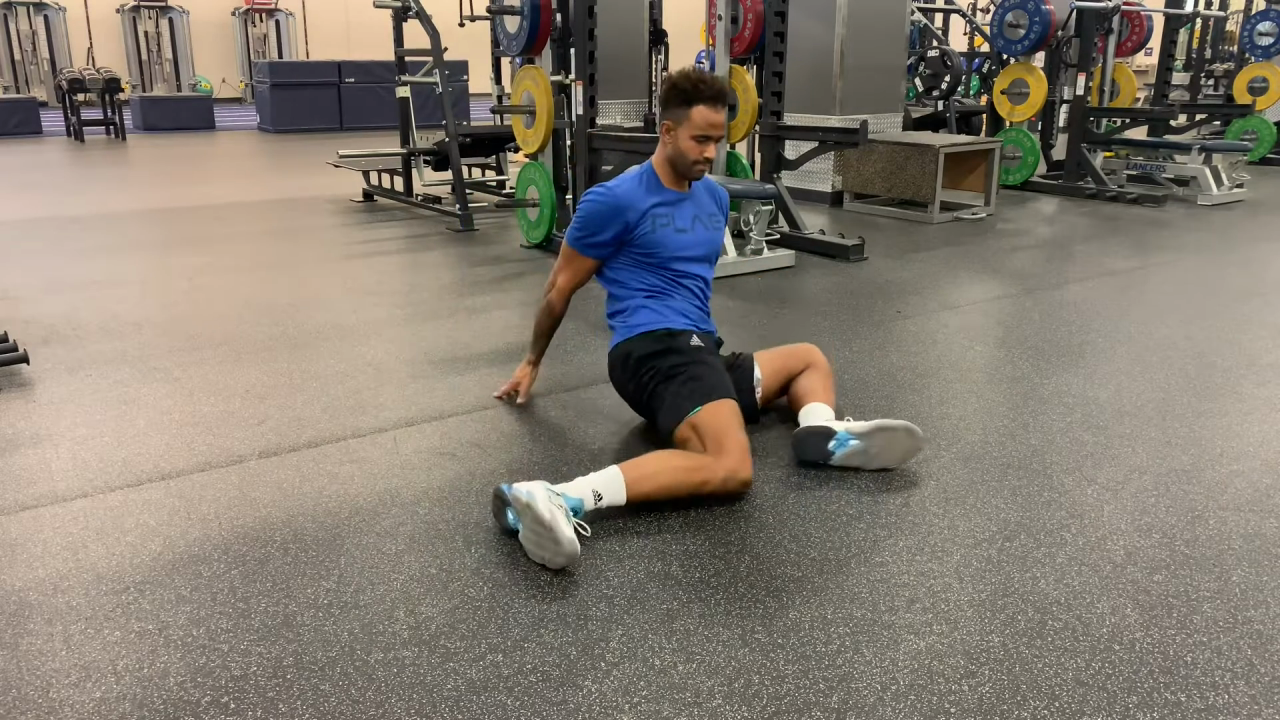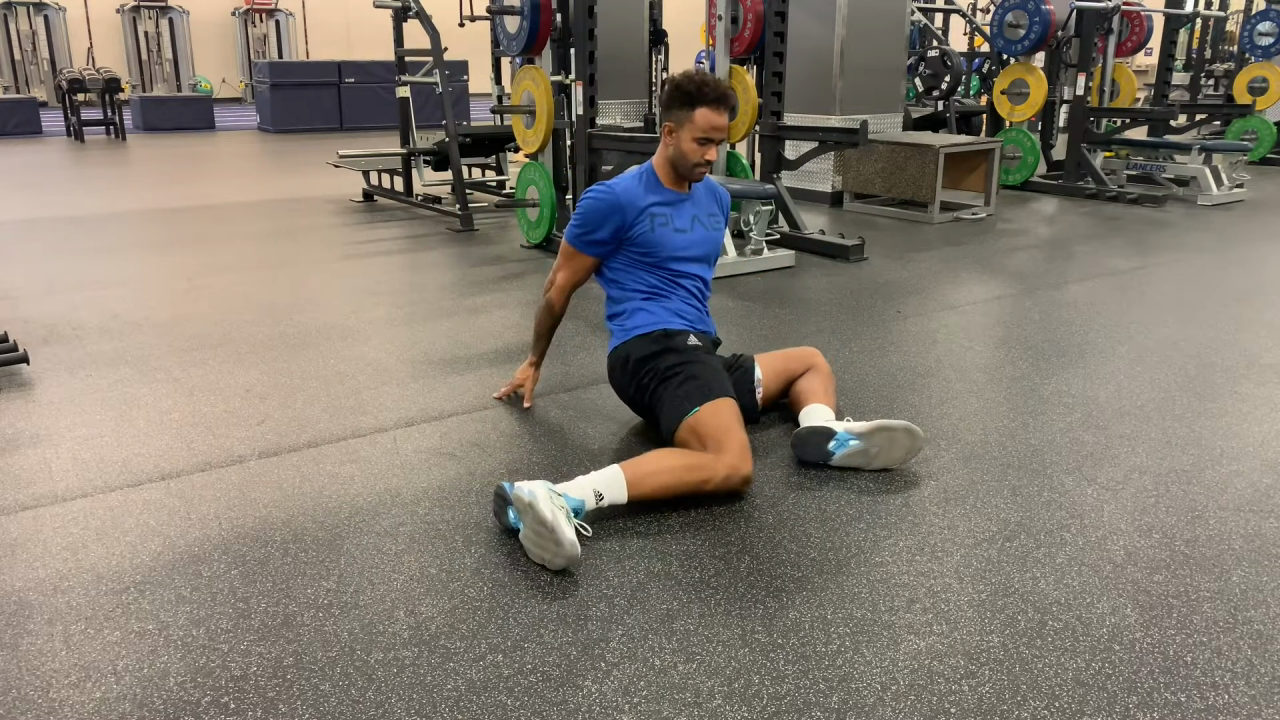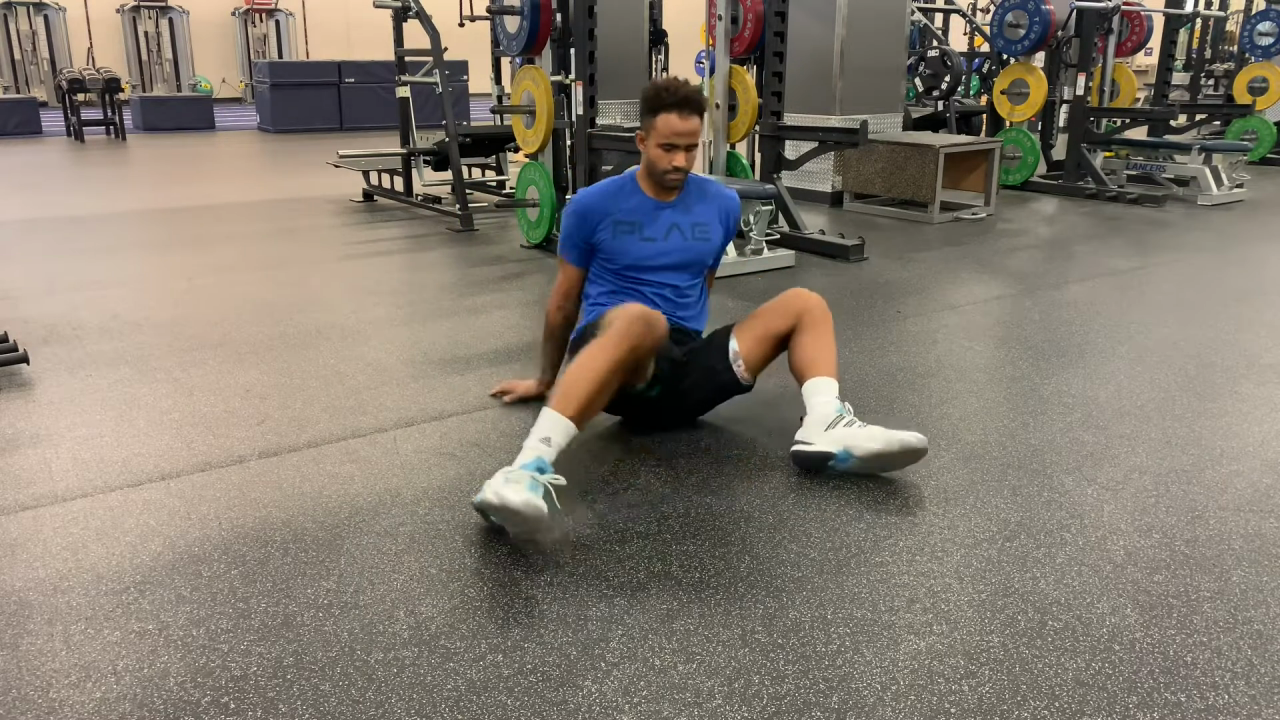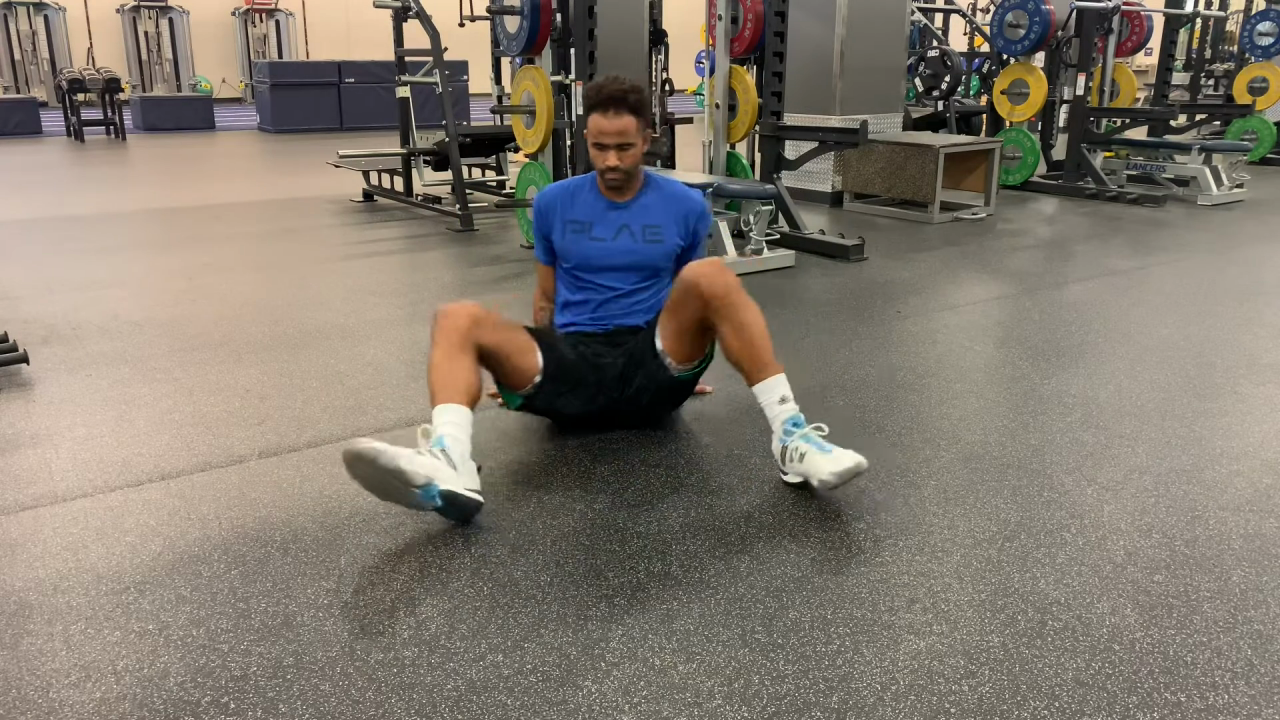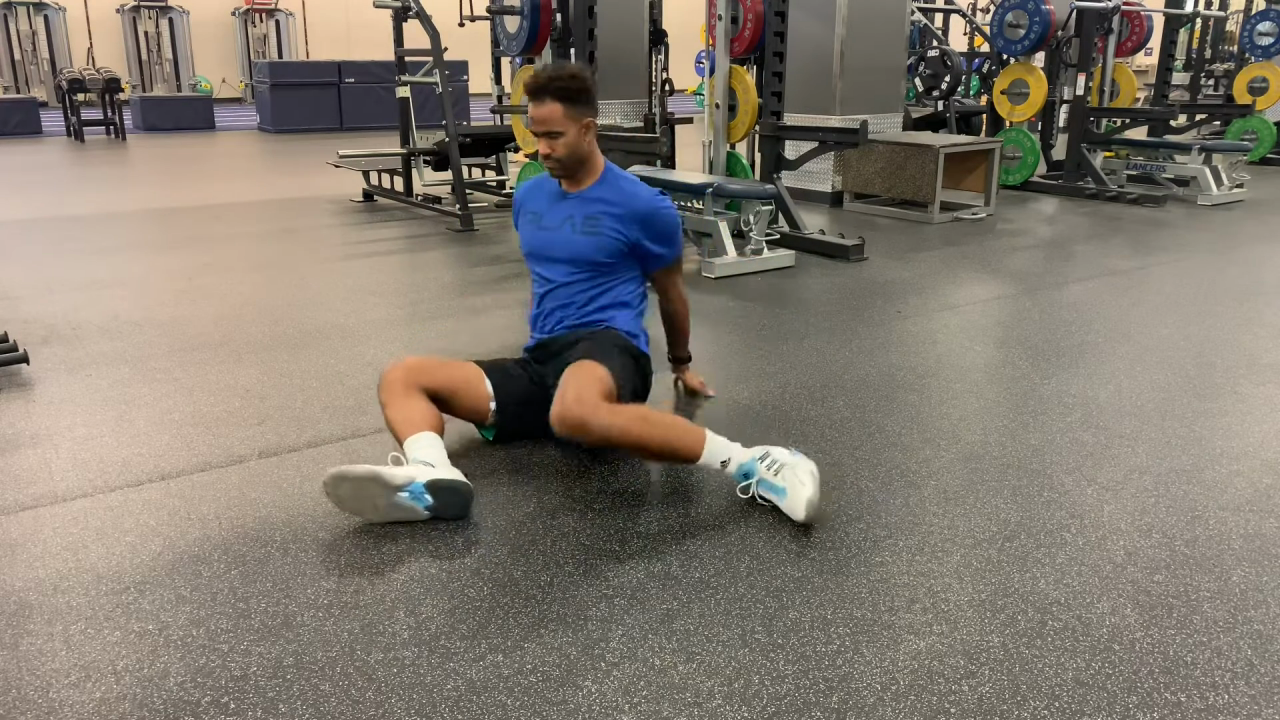
dt=0.5s
person 1, frame 1
left shoulder: (714, 198)
right shoulder: (615, 201)
right elbow: (561, 287)
right wrist: (532, 362)
left hip: (694, 351)
right hip: (658, 351)
left knee: (811, 359)
right knee: (729, 471)
left ankle: (826, 435)
right ankle: (558, 501)
person 1, frame 2
left shoulder: (716, 199)
right shoulder: (615, 199)
right elbow: (560, 285)
right wrist: (534, 361)
left hip: (695, 351)
right hip: (658, 351)
left knee: (811, 361)
right knee: (730, 468)
left ankle: (825, 434)
right ankle: (560, 499)
person 1, frame 3
left shoulder: (721, 205)
right shoulder: (592, 207)
right elbow: (565, 298)
right wrist: (546, 379)
left hip: (686, 368)
right hip: (617, 371)
left knee: (805, 305)
right knee: (641, 320)
left ankle: (827, 429)
right ankle: (529, 474)
person 1, frame 4
left shoulder: (685, 207)
right shoulder: (554, 204)
left wrist: (681, 368)
right wrist: (534, 374)
left hip: (651, 371)
right hip: (574, 367)
left knee: (710, 277)
right knee: (457, 318)
left ankle: (793, 437)
right ankle: (448, 471)
person 1, frame 5
left shoulder: (642, 206)
right shoulder: (528, 198)
left elbow: (671, 293)
left wrist: (681, 365)
left hip: (606, 351)
right hip: (540, 361)
left knee: (575, 413)
right knee: (399, 380)
left ankle: (751, 466)
right ankle: (431, 481)
